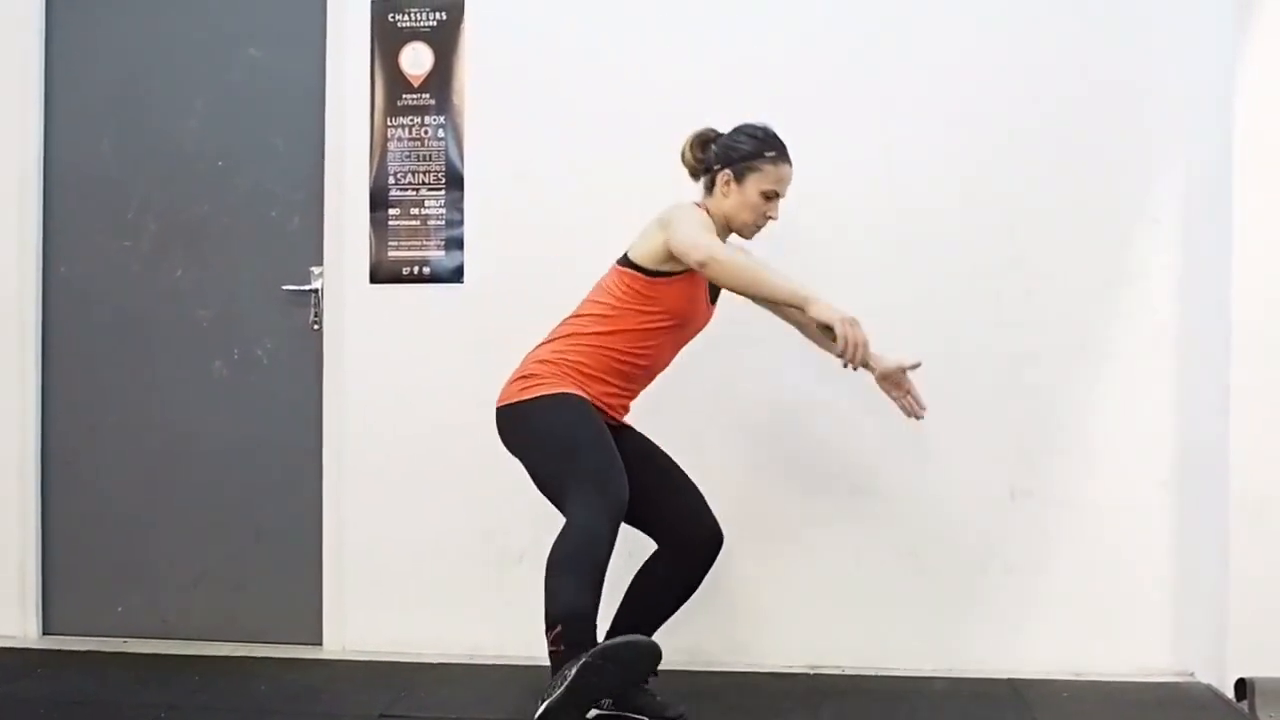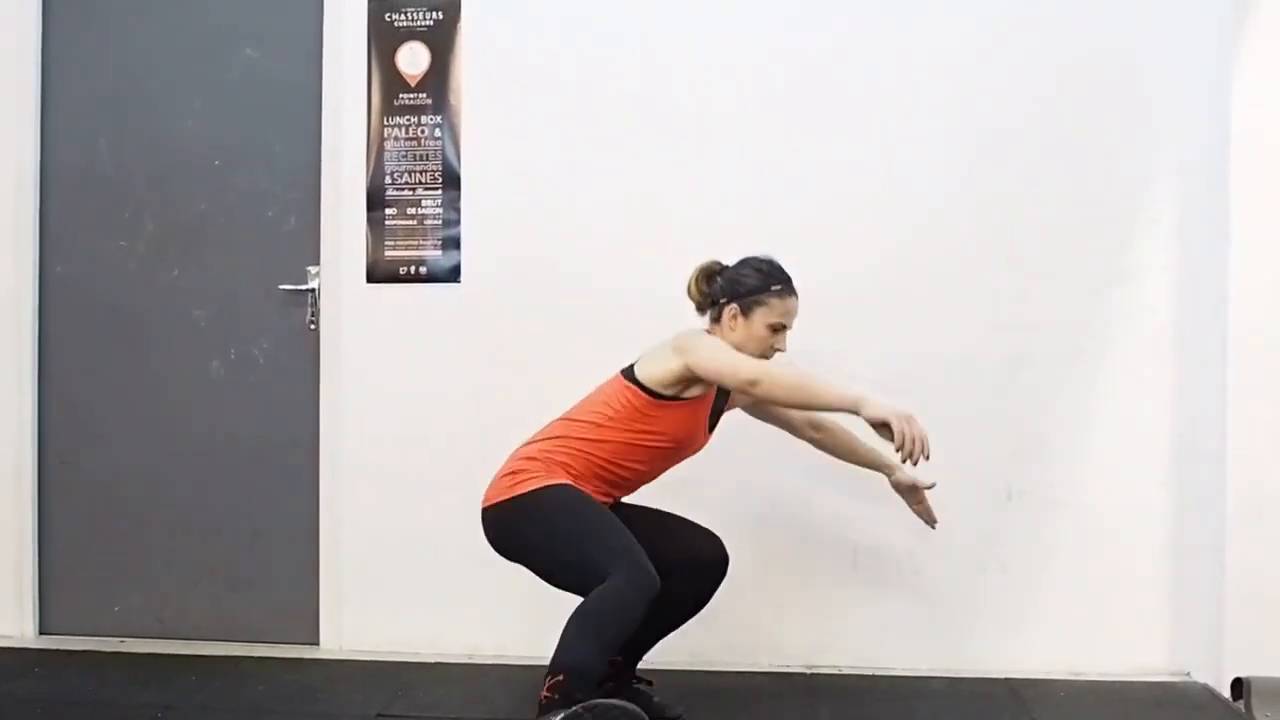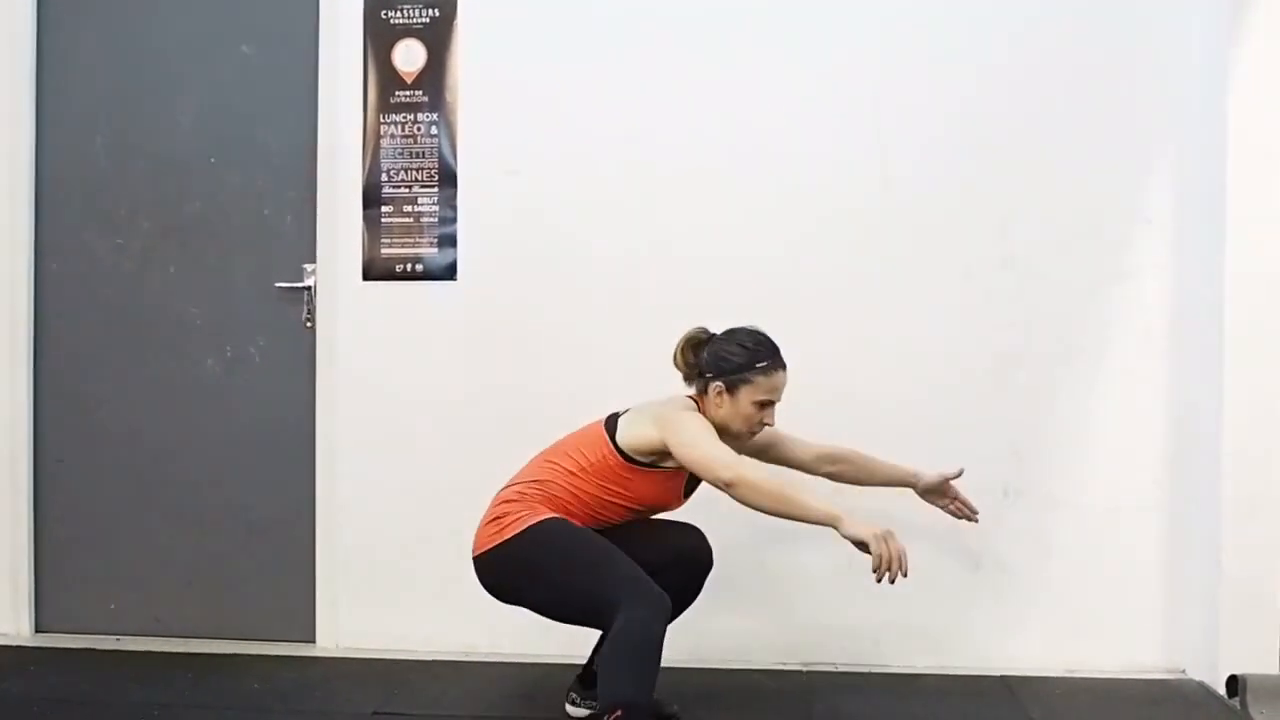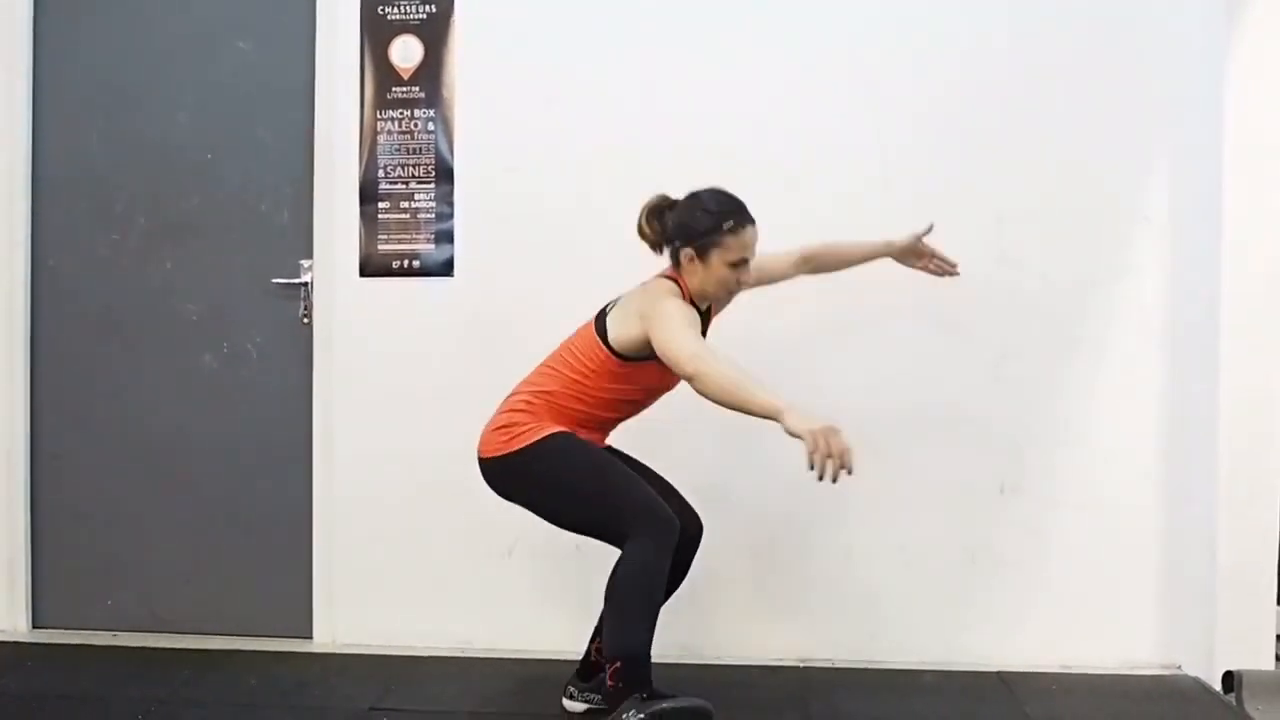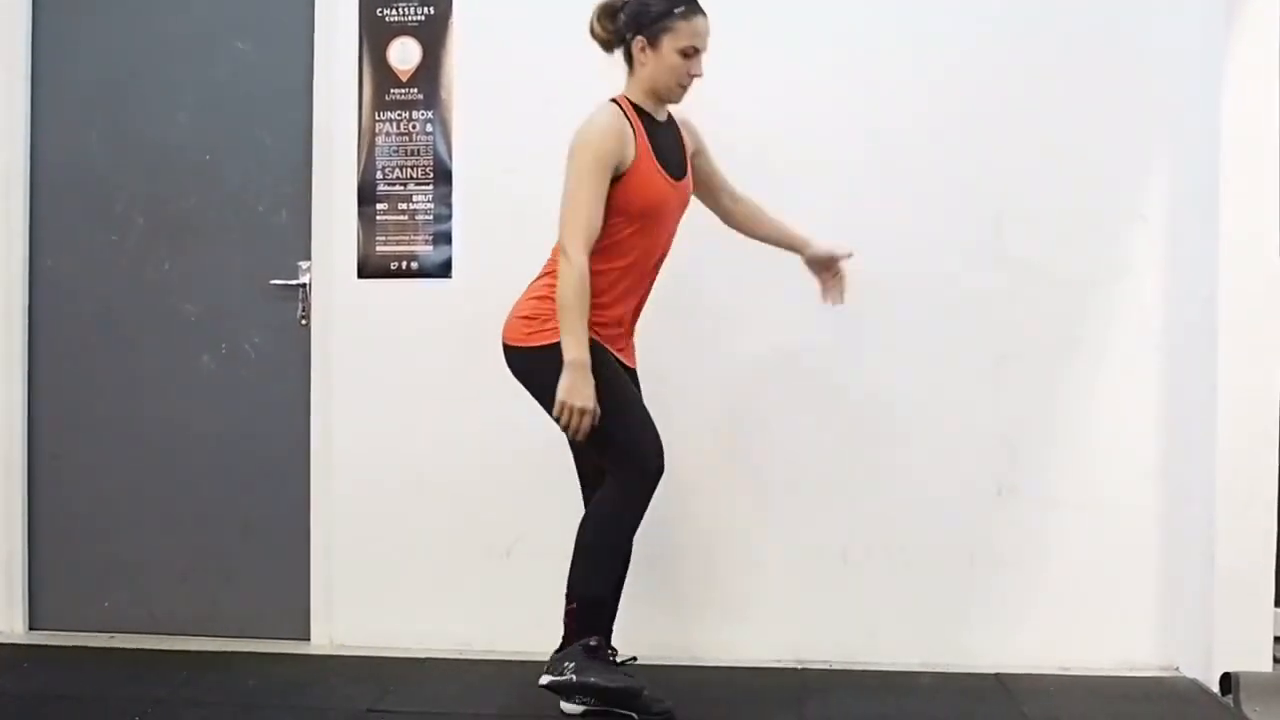
dt=0.4s
person 1, frame 1
left shoulder: (721, 253)
right shoulder: (684, 221)
left elbow: (797, 311)
right elbow: (704, 257)
left wrist: (876, 364)
right wrist: (818, 306)
left hip: (597, 411)
right hip: (547, 393)
left knee: (696, 535)
right knee: (600, 503)
right ankle: (572, 669)
person 1, frame 2
left shoulder: (728, 386)
right shoulder: (693, 351)
left elbow: (810, 425)
right elbow: (760, 377)
left wrist: (892, 471)
right wrist: (866, 404)
left hip: (580, 497)
right hip: (527, 493)
left knee: (703, 560)
right knee: (633, 579)
left ankle: (610, 679)
person 1, frame 3
left shoulder: (720, 430)
right shoulder: (677, 420)
left elbow: (821, 458)
right elbow: (737, 481)
left wrist: (916, 481)
right wrist: (843, 521)
left hip: (563, 531)
right hip: (513, 534)
left knee: (686, 554)
right knee: (642, 605)
person 1, frame 4
left shoulder: (696, 290)
right shoulder: (661, 305)
left elbow: (800, 261)
right elbow: (704, 372)
left wrist: (892, 249)
right wrist: (788, 415)
left hip: (561, 439)
right hip: (519, 443)
left knee: (679, 531)
right knee: (652, 529)
person 1, frame 5
left shoulder: (677, 130)
right shoulder: (608, 129)
left elbow: (726, 201)
right elbow: (574, 252)
left wrist: (804, 248)
right wrist: (576, 368)
left hip: (606, 341)
right hip: (554, 336)
left knee: (622, 484)
right knee: (632, 464)
left ankle: (587, 661)
right ankle: (578, 654)
